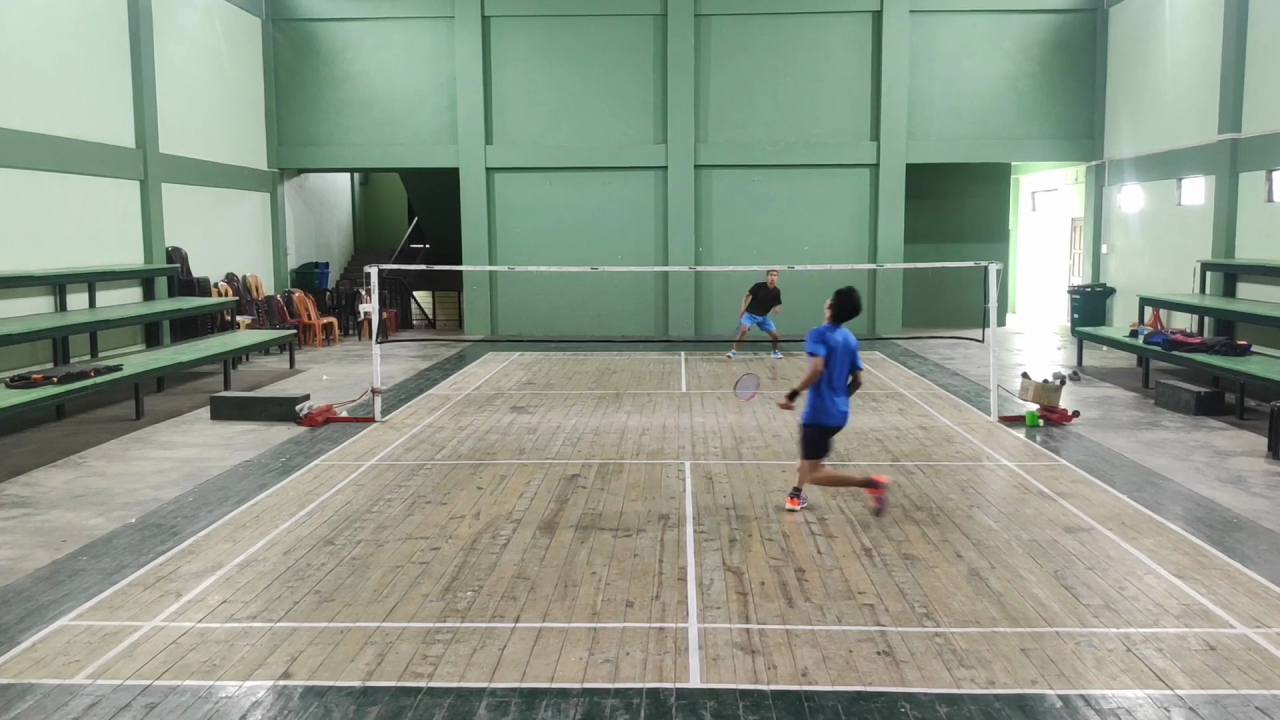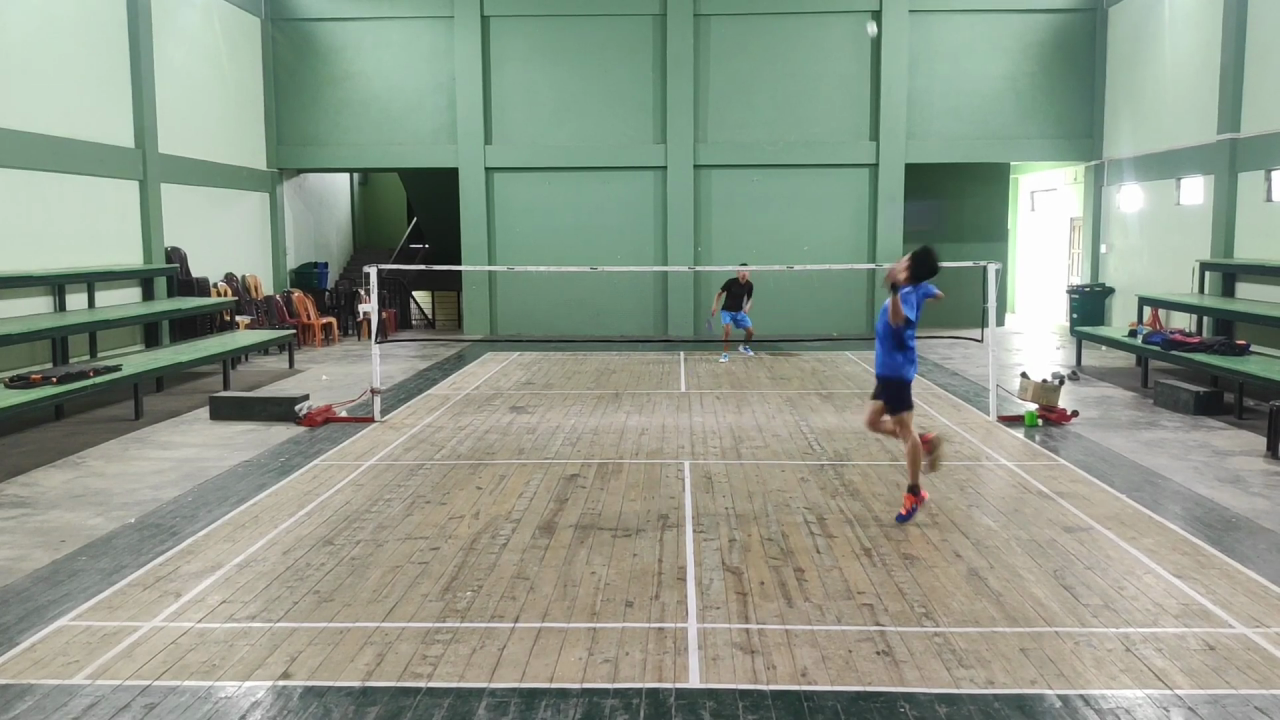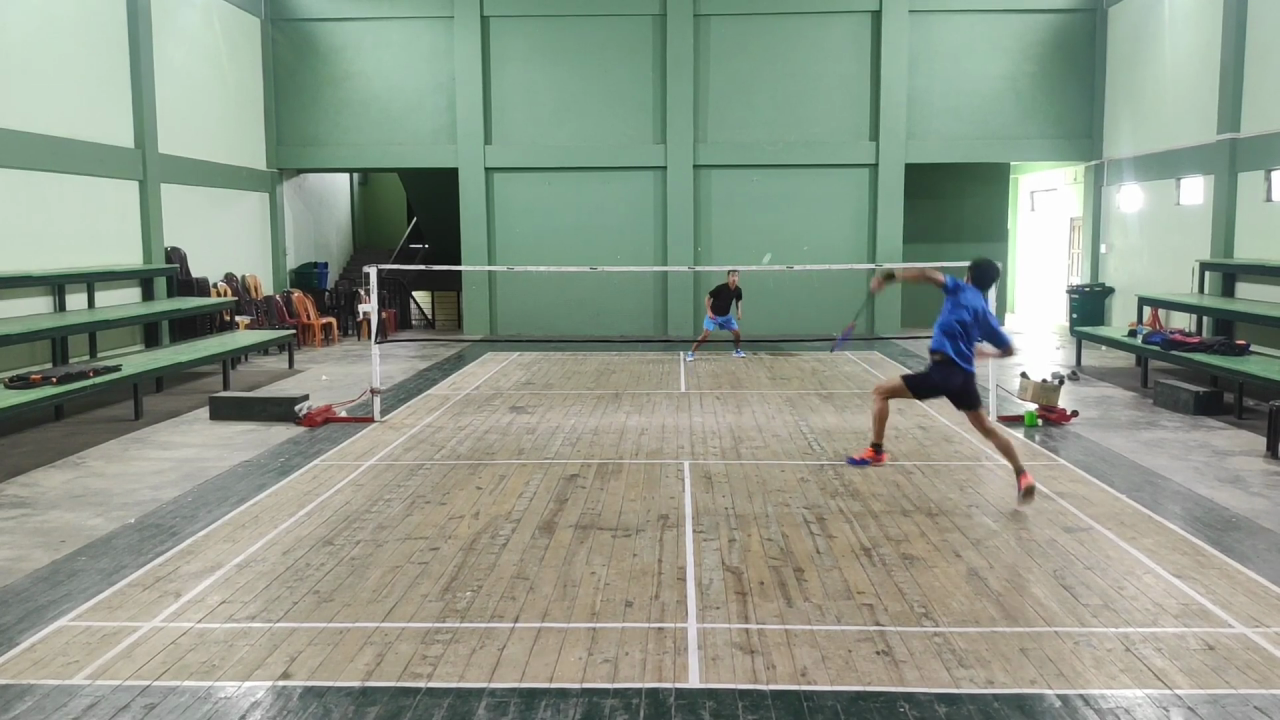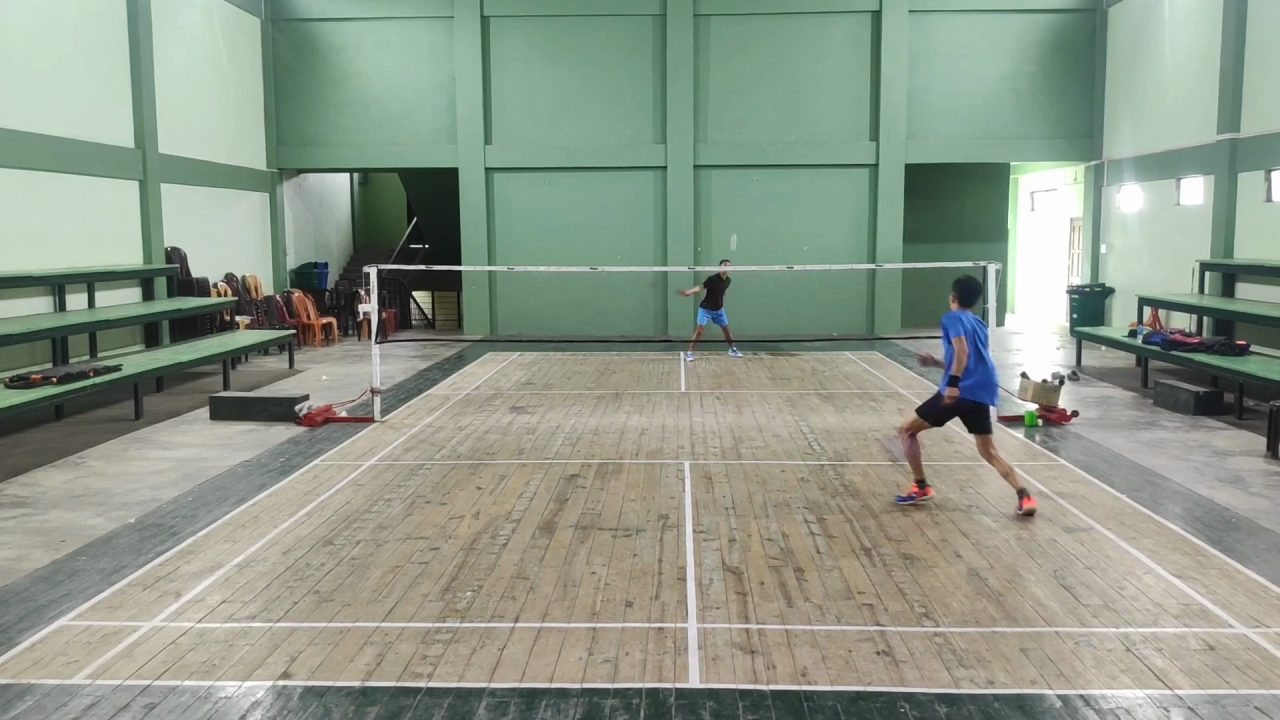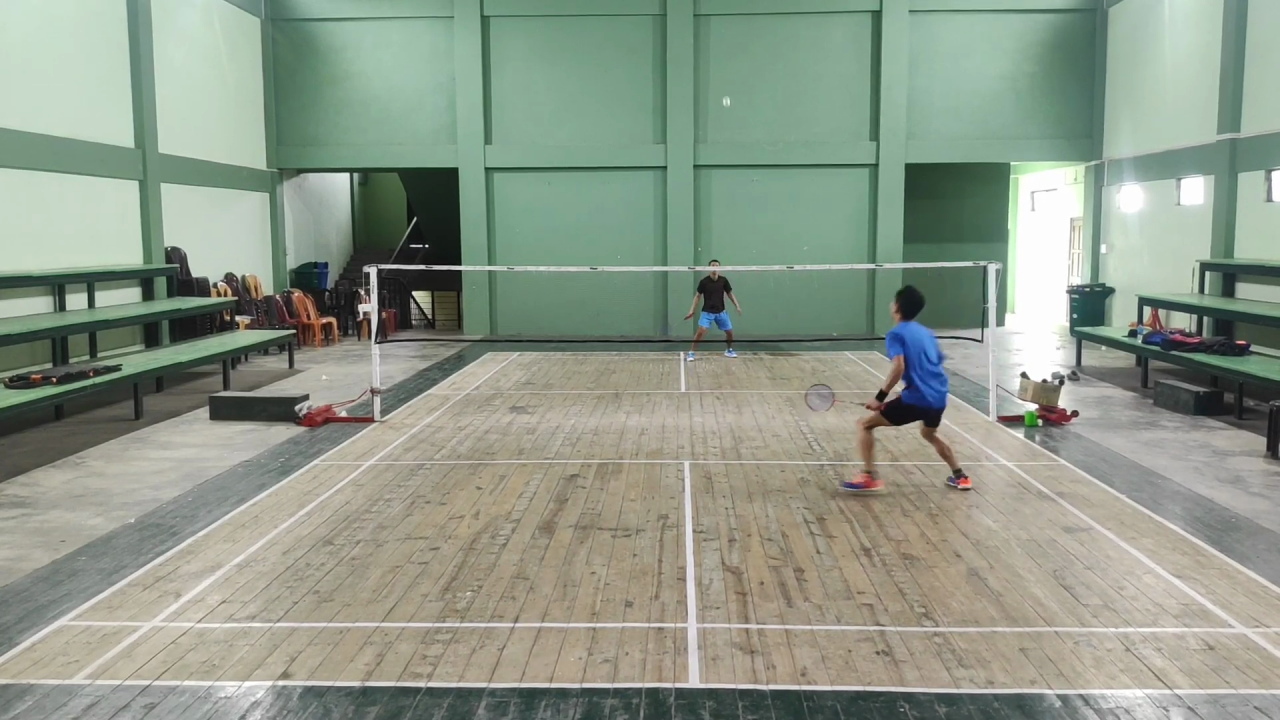
dt=0.3s
person 1, frame 1
left shoulder: (818, 334)
right shoulder: (849, 340)
left elbow: (816, 369)
right elbow: (857, 381)
left wrist: (792, 395)
left hip: (819, 413)
right hip: (839, 412)
left knee: (814, 474)
left ankle: (873, 484)
right ankle: (796, 496)
person 1, frame 2
left shoulder: (906, 296)
right shoulder: (920, 289)
left elbow: (897, 321)
right elbow: (936, 294)
left wrist: (894, 291)
left hip: (893, 371)
right hip: (902, 371)
left knee: (904, 432)
right knee: (872, 421)
left ankle: (914, 493)
right ankle: (925, 440)
person 1, frame 3
left shoulder: (960, 291)
right shoulder: (987, 315)
left elbow: (928, 275)
right elbow: (1008, 350)
left wrist: (889, 277)
right wrist: (987, 352)
left hip: (943, 369)
right hip: (965, 374)
left knee: (880, 392)
right knee: (985, 428)
left ankle: (875, 451)
right ankle: (1022, 477)
person 1, frame 4
left shoulder: (952, 319)
right shoulder: (979, 324)
left elbow: (961, 348)
left wrist: (953, 383)
right wrist: (937, 362)
left hip: (958, 394)
right hip: (983, 396)
left knee: (906, 430)
right knee: (989, 452)
left ankle: (921, 487)
right ankle: (1023, 496)
person 1, frame 5
left shoulder: (896, 334)
right shoulder: (925, 333)
left elbow: (899, 368)
left wrist: (880, 397)
left hip: (916, 399)
right hip: (939, 398)
left knee: (864, 425)
right knee: (929, 435)
left ankle: (869, 477)
right ankle: (960, 476)
